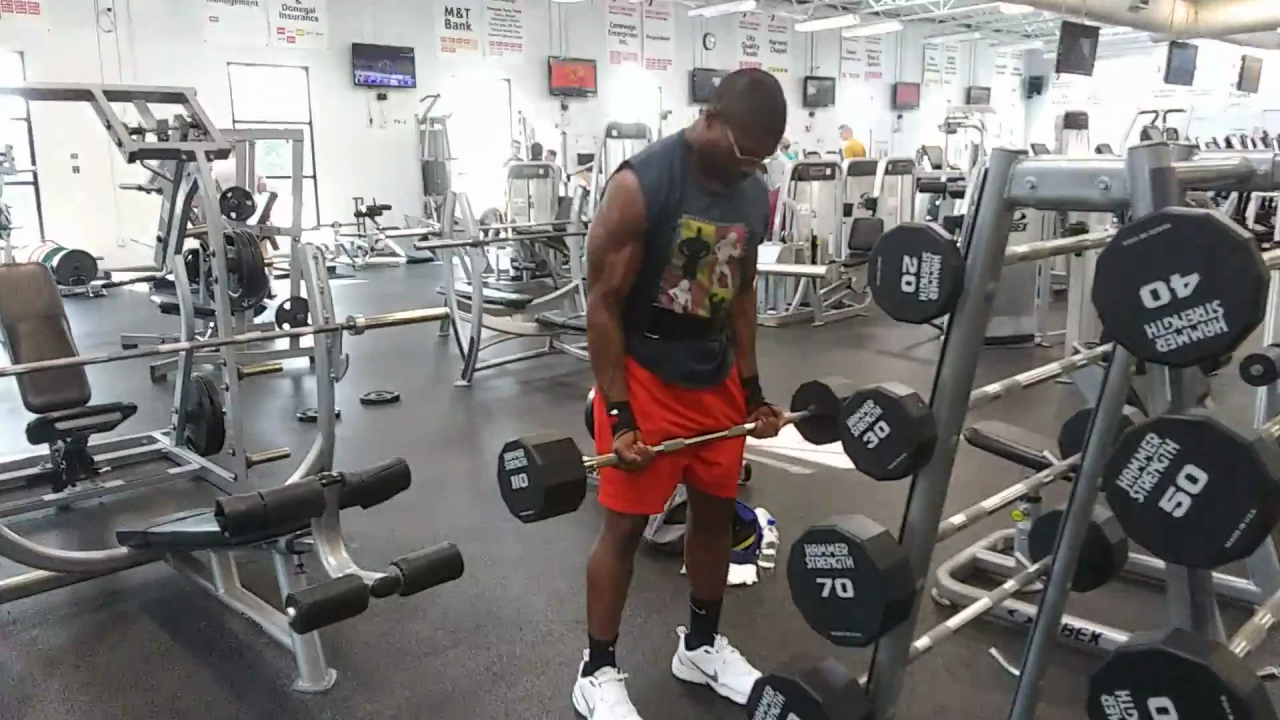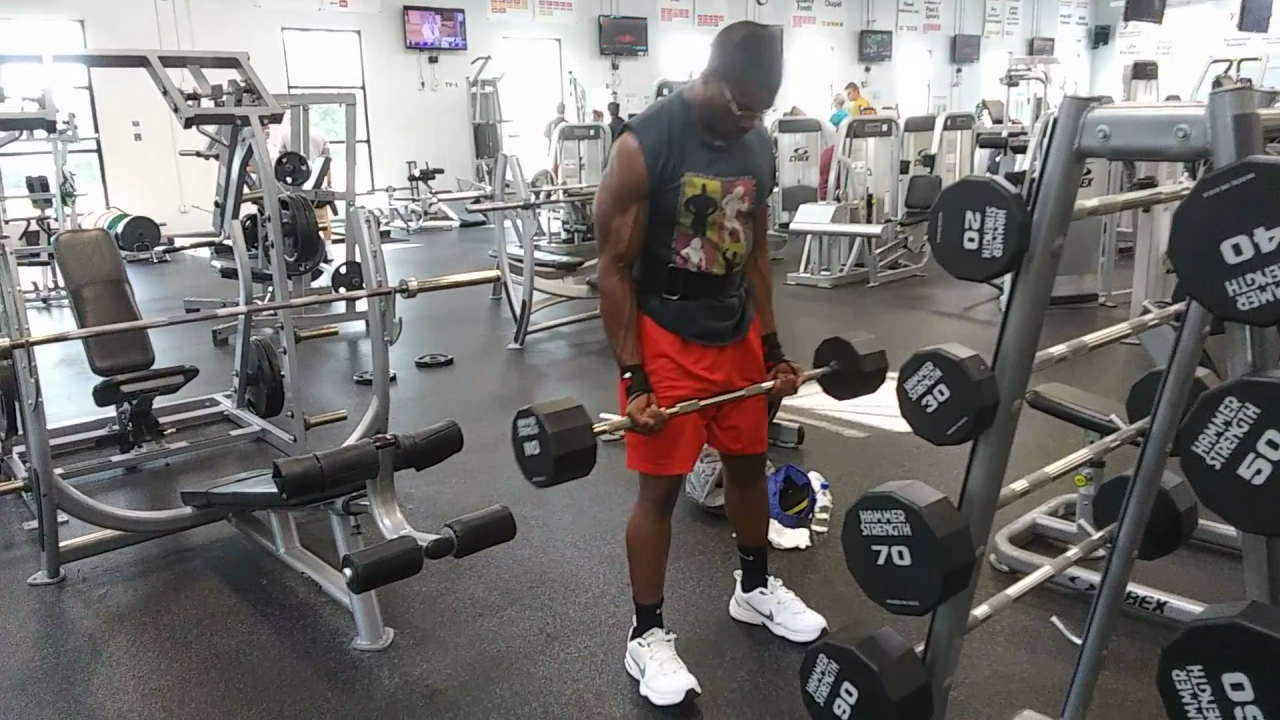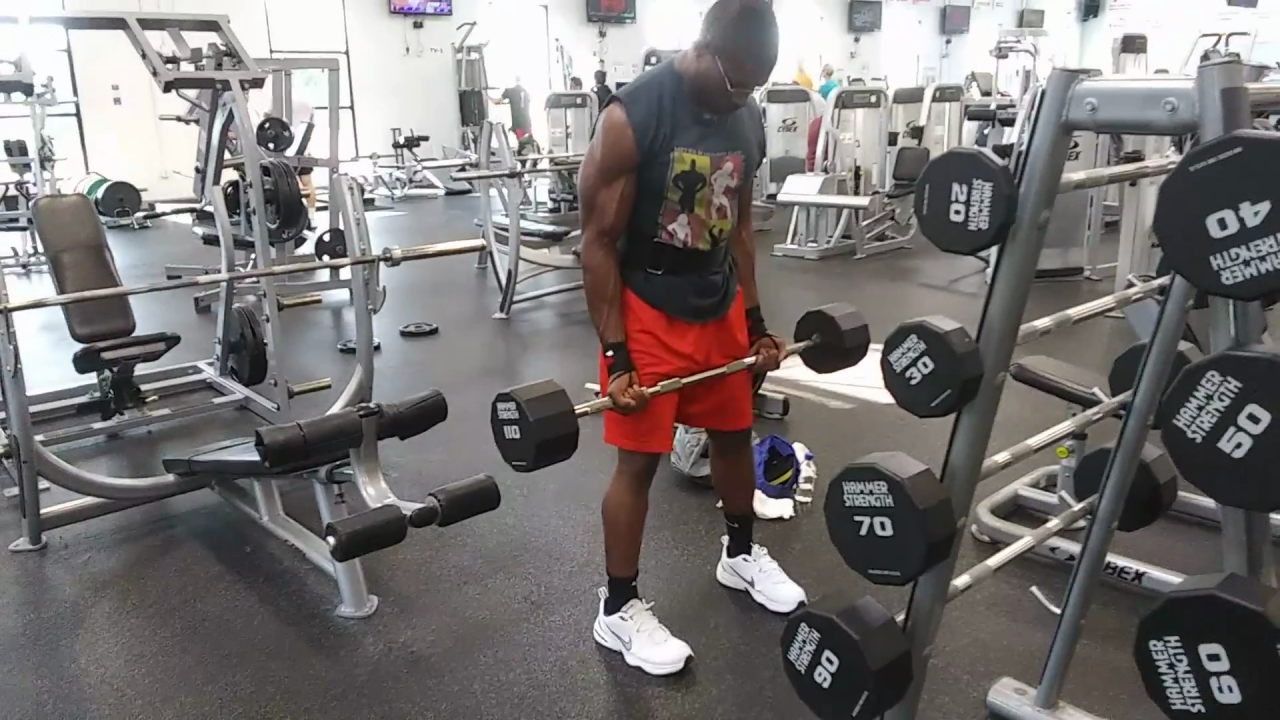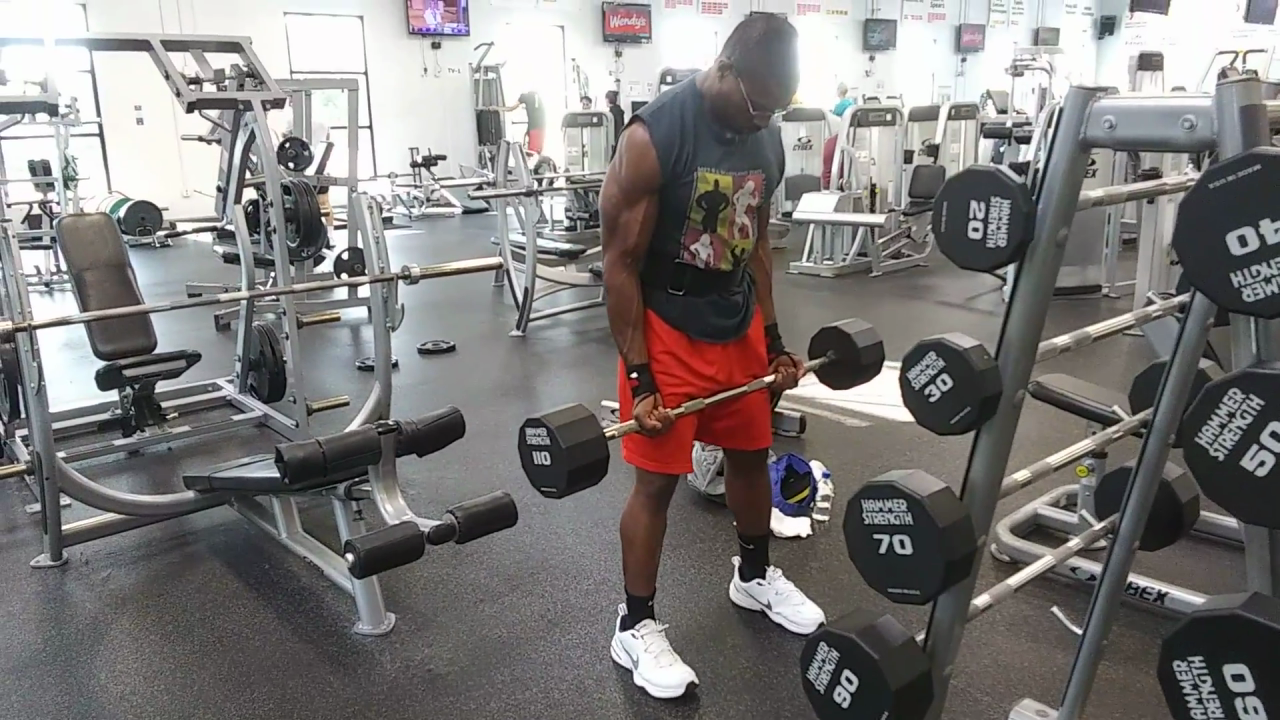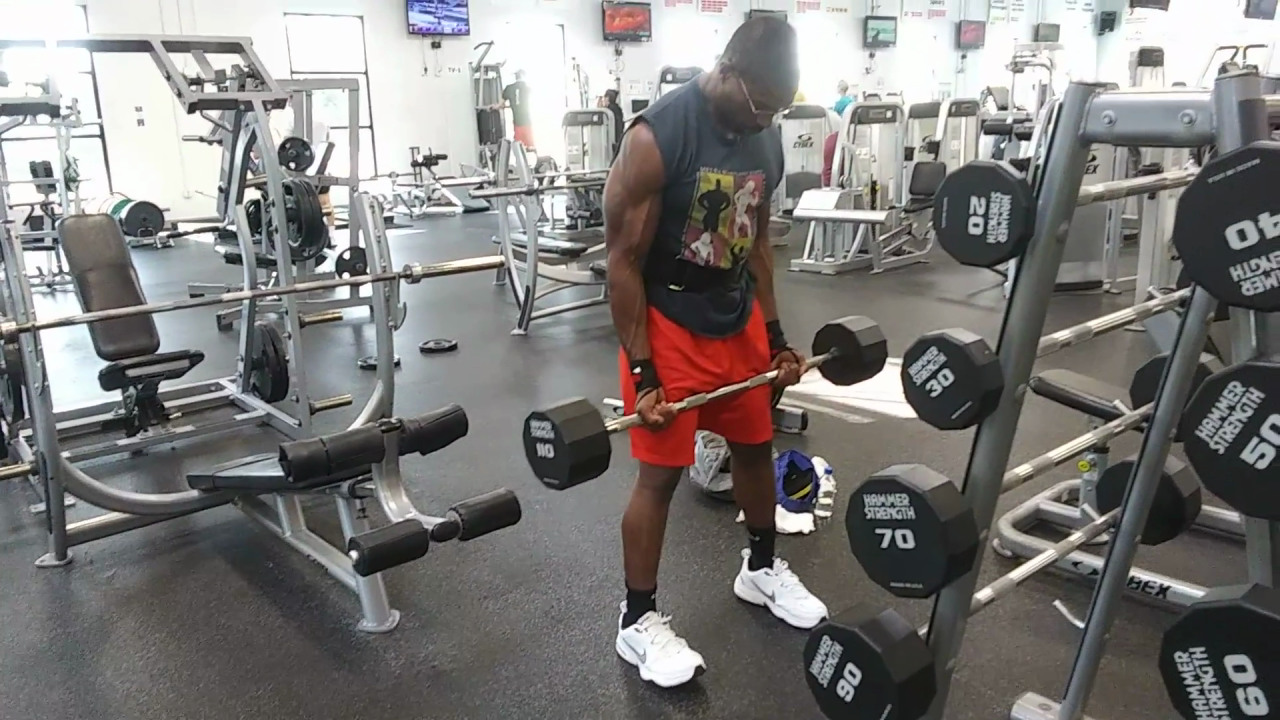
dt=1s
person 1, frame 1
left shoulder: (754, 193)
right shoulder: (639, 184)
right elbow: (603, 304)
left wrist: (751, 389)
right wrist: (619, 415)
left hip: (715, 380)
right hip: (644, 378)
left knee: (716, 511)
right knee: (625, 526)
left ankle: (700, 645)
person 1, frame 2
left shoulder: (759, 147)
right shoulder: (643, 145)
right elbow: (614, 268)
left wrist: (771, 346)
right wrist: (634, 377)
left hip: (737, 333)
right hip: (665, 337)
left knee: (748, 464)
right knee: (660, 487)
left ankle: (755, 586)
right ankle: (646, 636)
person 1, frame 3
left shoulder: (747, 119)
right shoulder: (631, 117)
right elbow: (598, 243)
left wrist: (754, 322)
right wrist: (615, 356)
left hip: (720, 306)
right hip: (647, 310)
left knee: (735, 435)
right knee: (639, 459)
left ankle: (740, 553)
right ankle: (619, 609)
person 1, frame 4
left shoulder: (766, 139)
right shoulder: (652, 137)
right elbow: (620, 265)
left wrist: (772, 339)
right wrist: (638, 378)
left hip: (739, 324)
right hip: (667, 331)
left knee: (752, 454)
right knee: (657, 480)
left ankle: (755, 575)
right ankle: (635, 626)
person 1, frame 5
left shoulder: (766, 139)
right shoulder: (655, 138)
right elbow: (624, 263)
left wrist: (774, 336)
right wrist: (641, 373)
left hip: (739, 319)
right hip: (668, 324)
left knee: (756, 447)
right knee: (660, 473)
left ankle: (762, 568)
right ankle: (638, 621)
